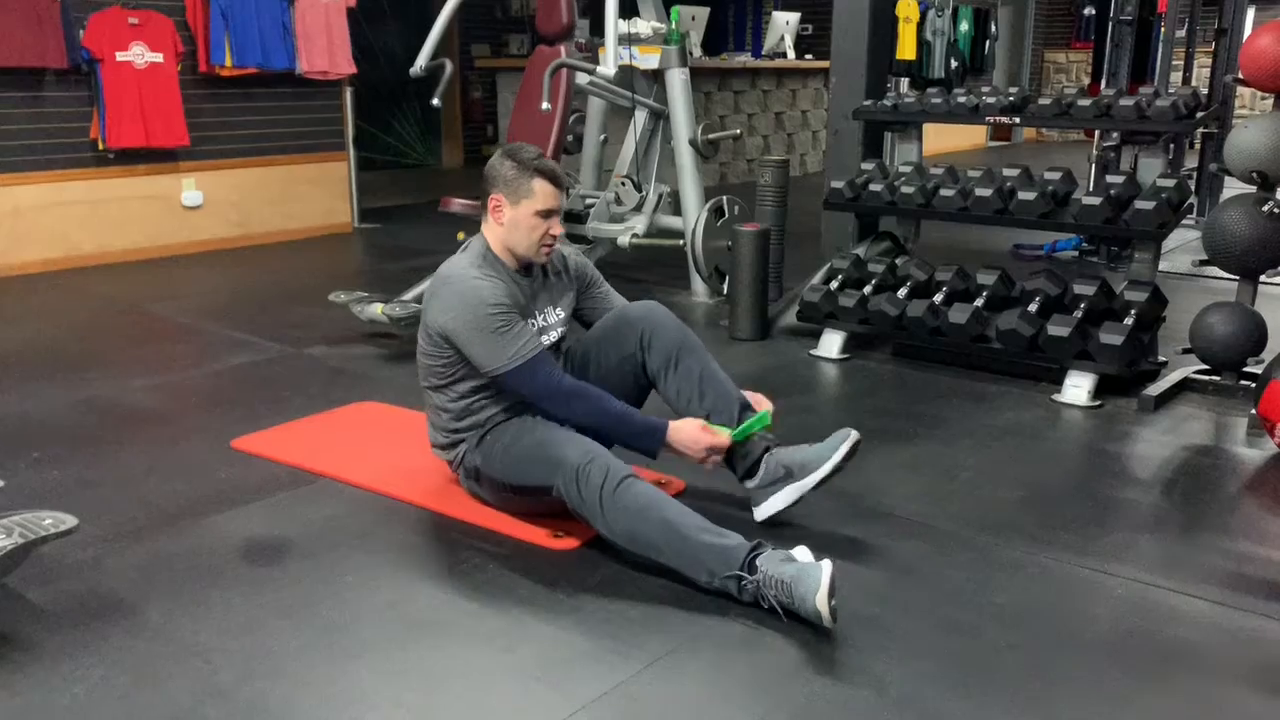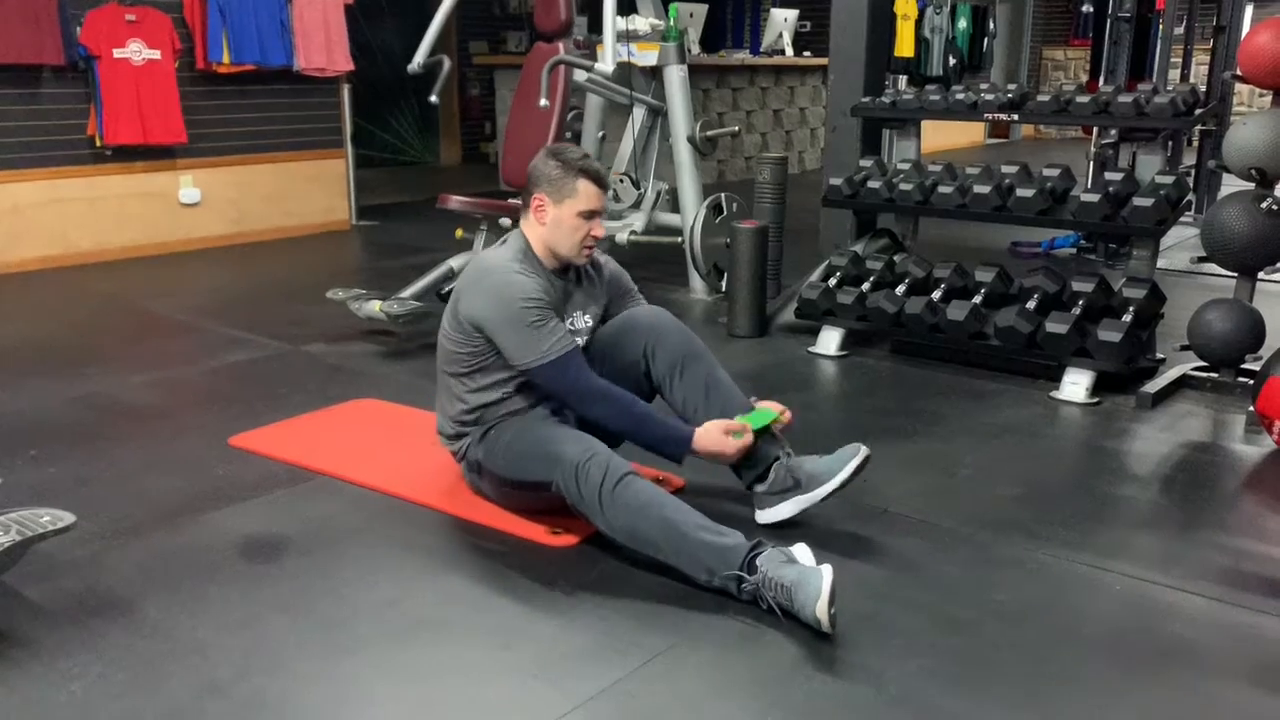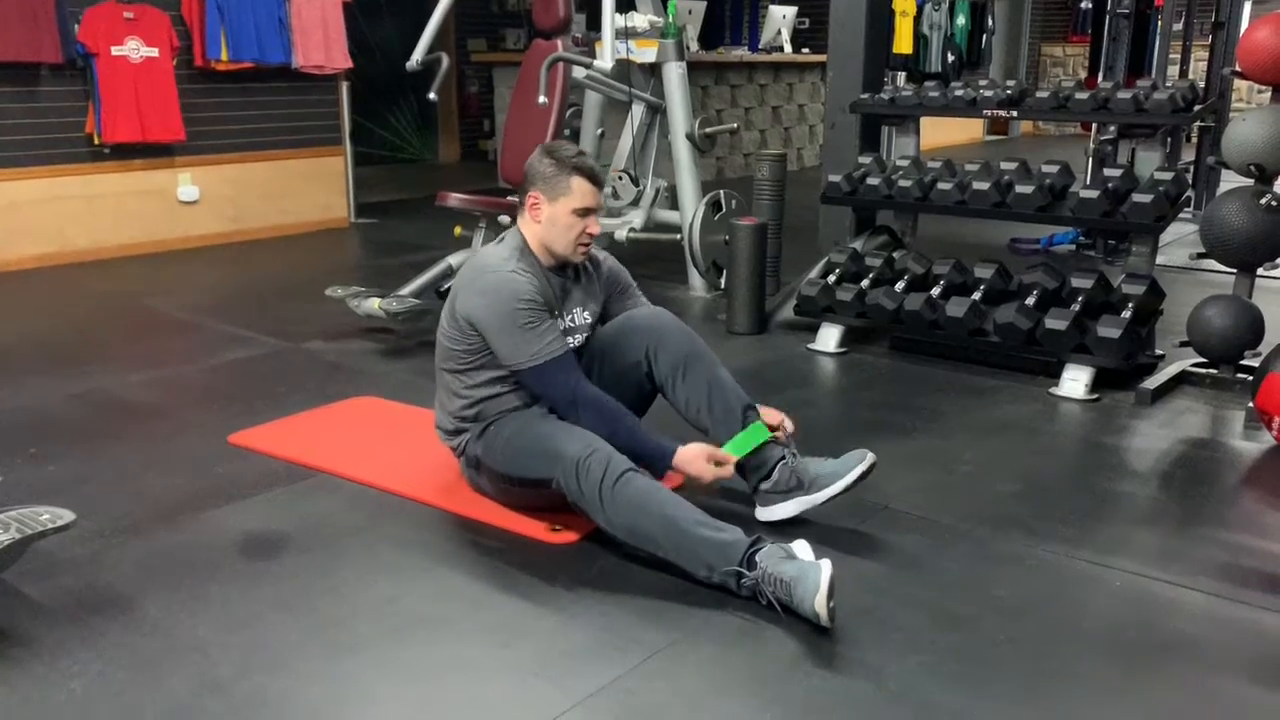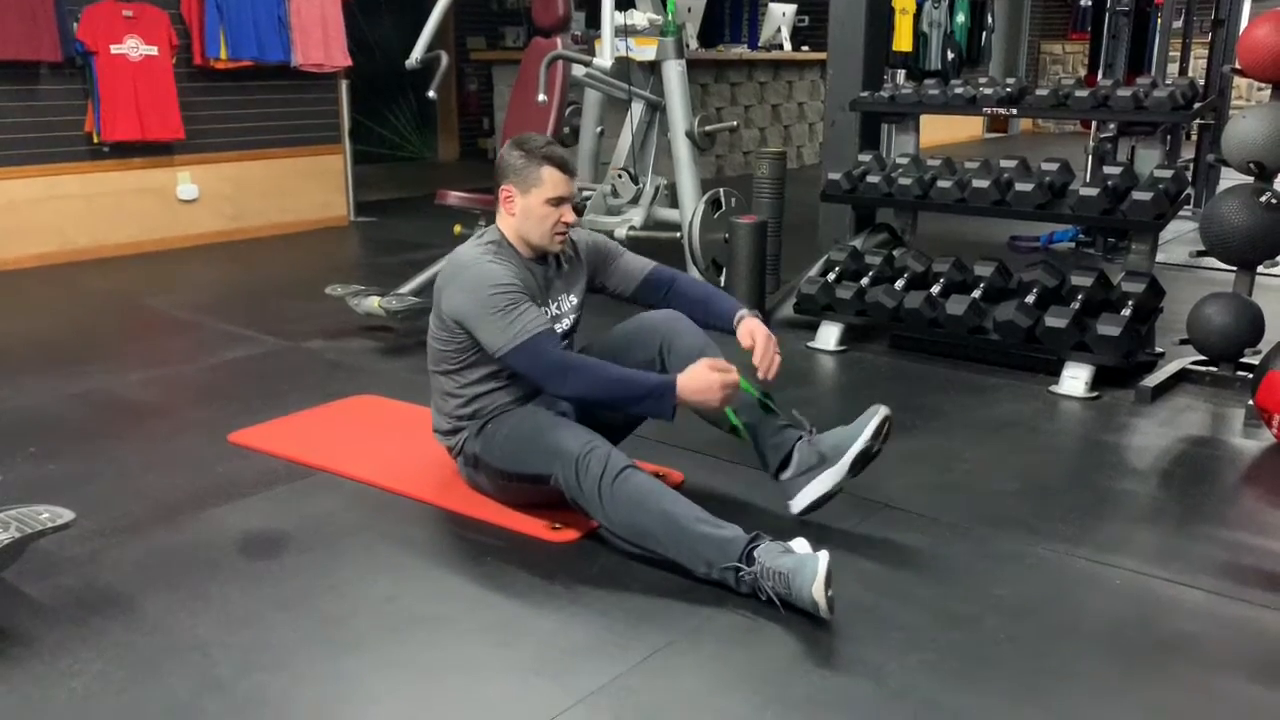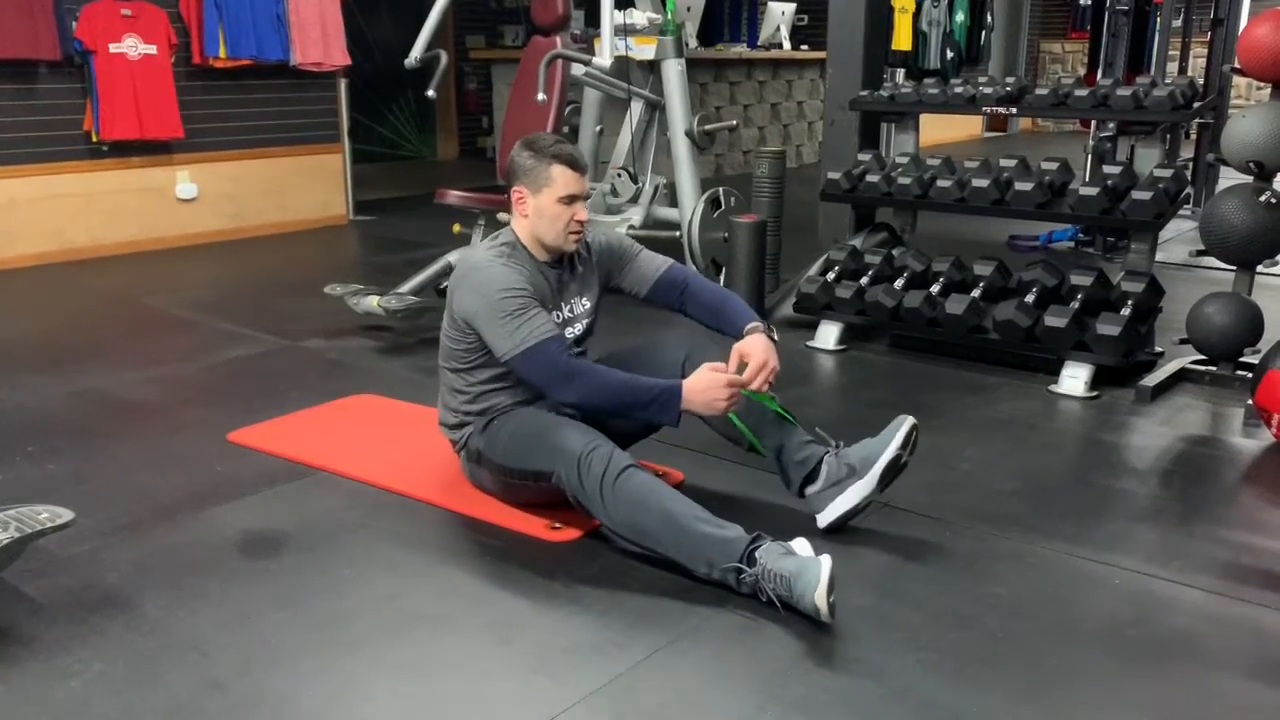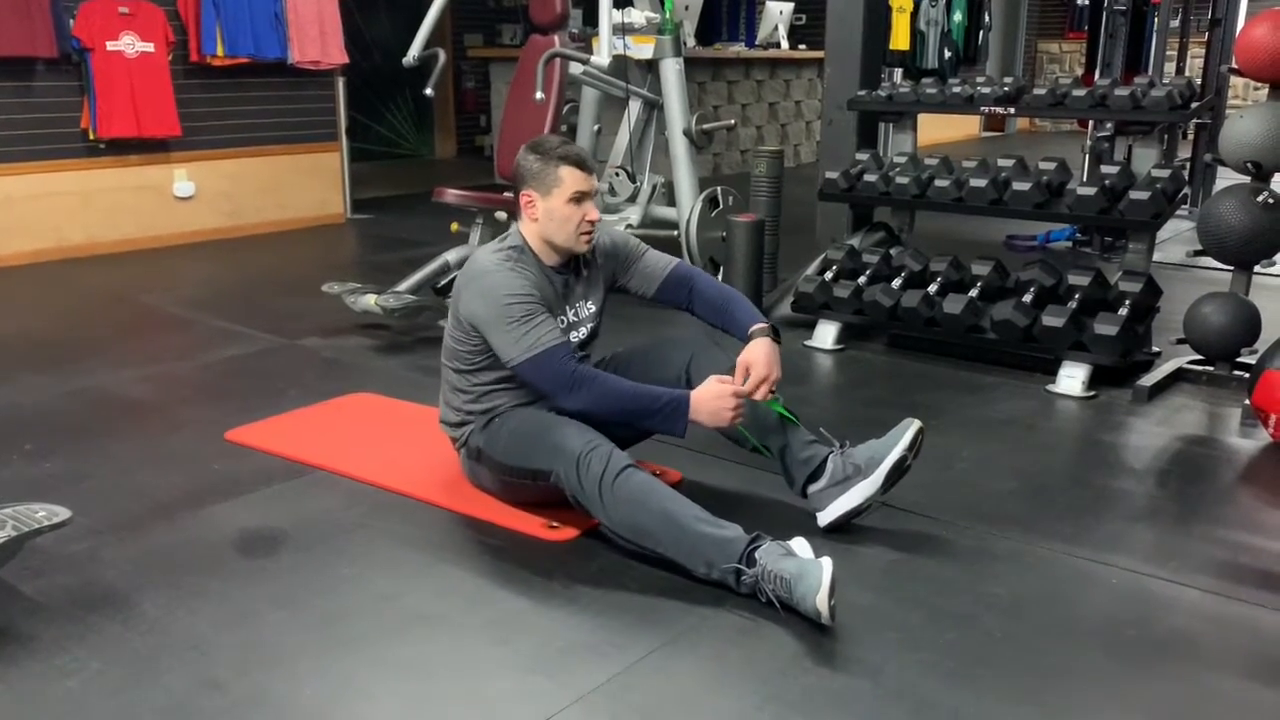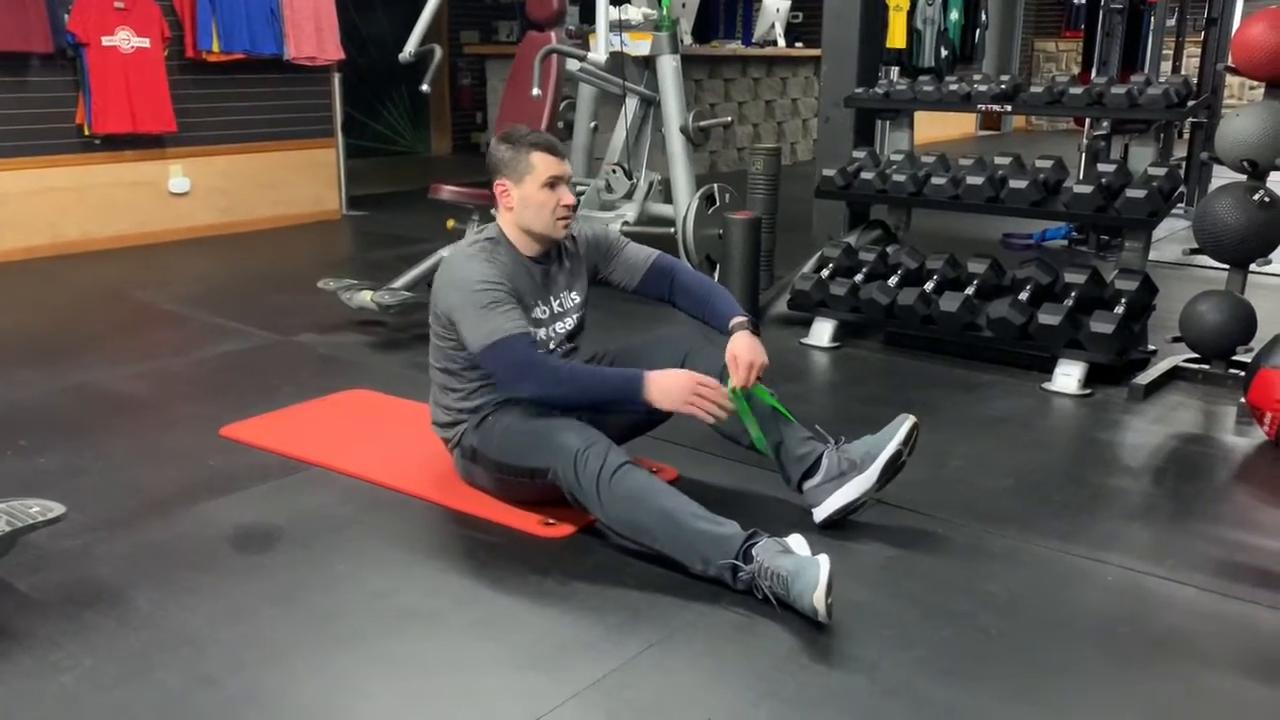
dt=0.3s
person 1, frame 1
left shoulder: (561, 262)
right shoulder: (468, 291)
left elbow: (642, 338)
right elbow: (556, 394)
left wrist: (726, 397)
right wrist: (665, 435)
left hip: (559, 408)
right hip: (490, 441)
left knee: (648, 319)
right knee: (587, 468)
left ankle: (762, 468)
right ankle: (760, 572)
person 1, frame 2
left shoulder: (593, 269)
right shoulder: (504, 284)
left elbow: (655, 347)
right elbow: (585, 393)
left wrist: (743, 407)
right wrist: (689, 442)
left hip: (565, 404)
right hip: (497, 437)
left knee: (653, 327)
right knee: (586, 463)
left ankle: (770, 473)
right ankle: (760, 573)
person 1, frame 3
left shoulder: (593, 265)
right shoulder: (501, 282)
left elbow: (666, 339)
right elbow: (573, 398)
left wrist: (748, 410)
right wrist: (672, 458)
left hip: (564, 405)
right hip: (495, 434)
left knee: (655, 330)
right knee: (586, 460)
left ankle: (774, 473)
right ankle: (761, 568)
person 1, frame 4
left shoulder: (575, 248)
right shoulder: (478, 276)
left elbow: (667, 284)
right elbow: (559, 371)
left wrist: (743, 318)
right wrist: (675, 390)
left hip: (565, 397)
right hip: (494, 431)
left knee: (667, 326)
right knee: (585, 458)
left ankle: (794, 460)
right ankle: (757, 564)
person 1, frame 5
left shoulder: (593, 247)
right shoulder: (490, 276)
left elbow: (684, 287)
right elbow: (563, 379)
left wrist: (755, 330)
right wrist: (681, 397)
left hip: (573, 399)
right hip: (499, 429)
left knee: (691, 351)
right knee: (587, 458)
left ankle: (821, 474)
right ankle: (759, 565)
person 1, frame 6
left shoulder: (600, 247)
right shoulder: (497, 280)
left elbow: (691, 285)
right elbow: (569, 386)
left wrist: (760, 333)
right wrist: (688, 407)
left hip: (572, 398)
right hip: (499, 426)
left knee: (695, 353)
right knee: (588, 457)
left ankle: (824, 474)
right ankle: (757, 565)
person 1, frame 7
left shoulder: (580, 244)
right shoulder: (474, 273)
left elbow: (671, 277)
right elbow: (516, 376)
left wrist: (738, 327)
right wrist: (646, 388)
left hip: (571, 396)
right hip: (492, 429)
left knee: (693, 346)
right knee: (585, 454)
left ankle: (819, 470)
right ankle: (757, 562)
